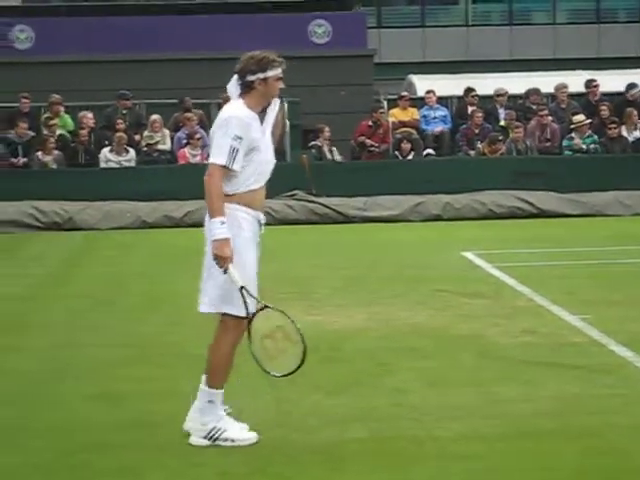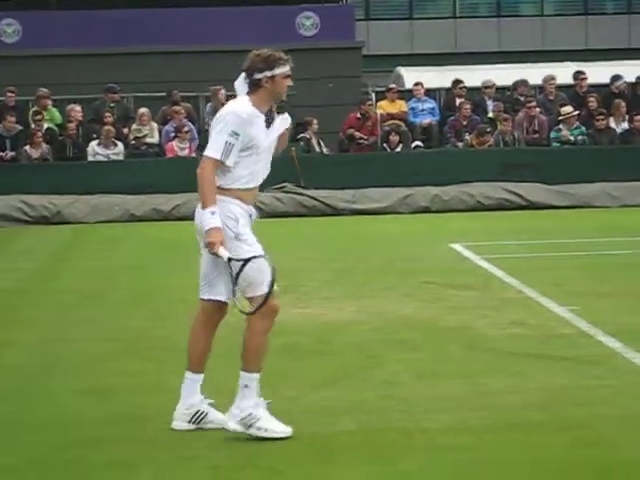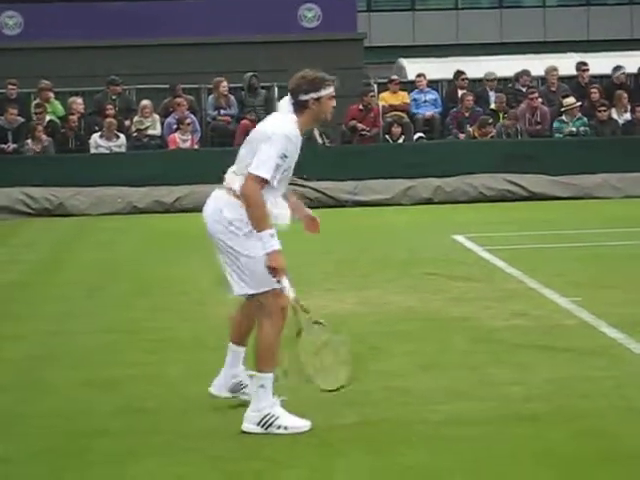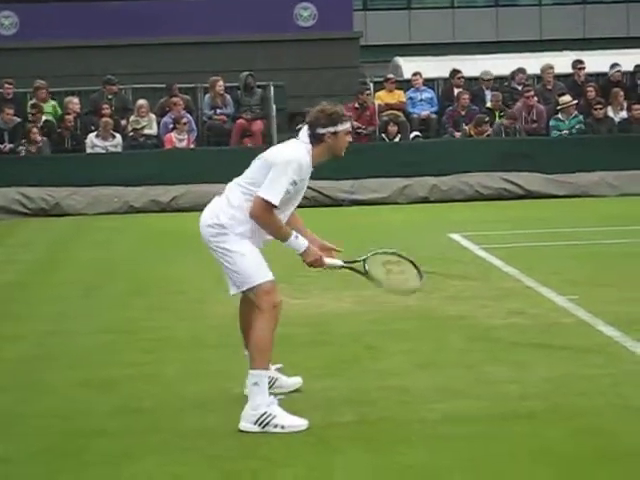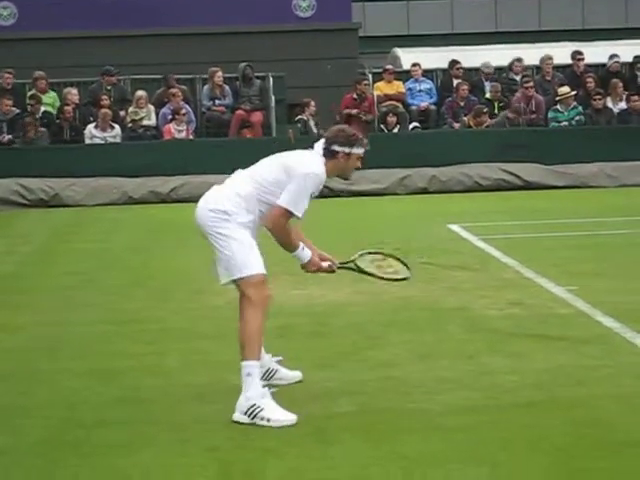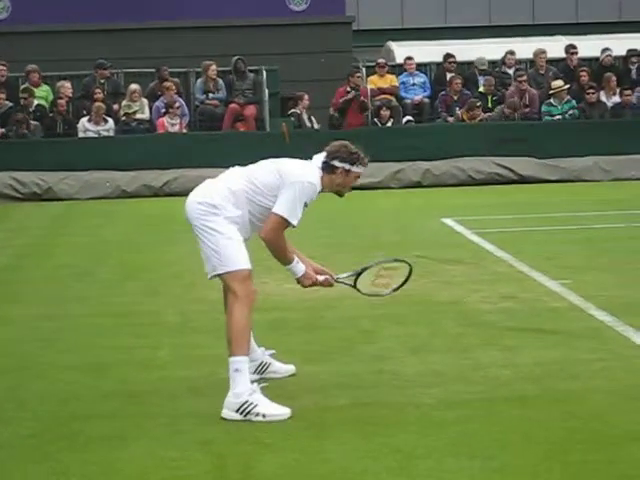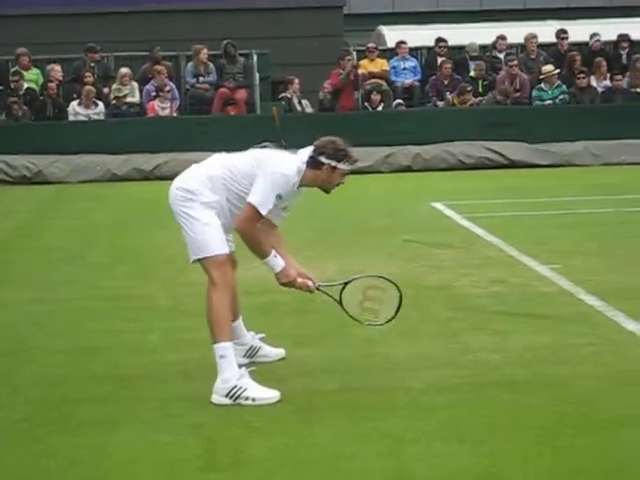
dt=0.3s
person 1, frame 1
left shoulder: (251, 116)
right shoulder: (235, 118)
left elbow: (264, 155)
right elbow: (214, 177)
left wrist: (275, 109)
right wrist: (220, 233)
left hip: (245, 223)
right hip: (232, 222)
left knee: (238, 317)
right knee: (233, 319)
left ankle: (203, 408)
right ankle: (208, 421)
person 1, frame 2
left shoulder: (255, 114)
right shoulder: (238, 113)
right elbow: (206, 170)
left wrist: (278, 136)
right wrist: (213, 222)
left hip: (230, 215)
right hip: (226, 216)
left knee: (213, 308)
right knee: (265, 307)
left ankle: (191, 406)
right ankle: (247, 410)
person 1, frame 3
left shoulder: (286, 126)
right shoulder: (283, 133)
right elbow: (250, 189)
left wrist: (297, 207)
right wrist: (271, 246)
left hip: (227, 211)
right hip: (233, 216)
left knee: (257, 297)
right knee: (275, 305)
left ankle: (232, 375)
right ankle: (261, 411)
person 1, frame 4
left shoulder: (301, 155)
right shoulder: (295, 160)
left elbow: (282, 209)
right elbow: (259, 211)
left wrist: (314, 241)
right wrist: (301, 245)
left hip: (230, 223)
right hip: (226, 225)
left knee: (254, 298)
right knee: (269, 302)
left ankle: (261, 374)
right ankle: (258, 409)
person 1, frame 5
left shoulder: (307, 164)
right shoulder: (312, 172)
left elbow: (278, 216)
right elbow: (275, 223)
left wrist: (313, 251)
right wrist: (304, 256)
left hip: (220, 207)
right hip: (226, 214)
left knee: (253, 289)
right knee: (257, 295)
left ankle: (259, 364)
right ankle: (252, 399)
person 1, frame 6
left shoulder: (302, 176)
right shoulder: (307, 181)
left elbow: (272, 231)
right elbow: (269, 234)
left wrist: (307, 264)
right wrist: (298, 270)
left hip: (209, 204)
right hip: (213, 209)
left knee: (237, 285)
right knee: (242, 291)
left ankle: (252, 359)
right ankle: (240, 395)
person 1, frame 7
left shoulder: (293, 179)
right shoulder: (283, 172)
left elbow: (267, 228)
right elbow: (244, 225)
left wrist: (292, 267)
right wrist: (277, 266)
left hip: (203, 196)
right hip: (194, 195)
left knee: (225, 268)
right knee: (221, 276)
left ankle: (241, 343)
right ankle: (229, 381)
